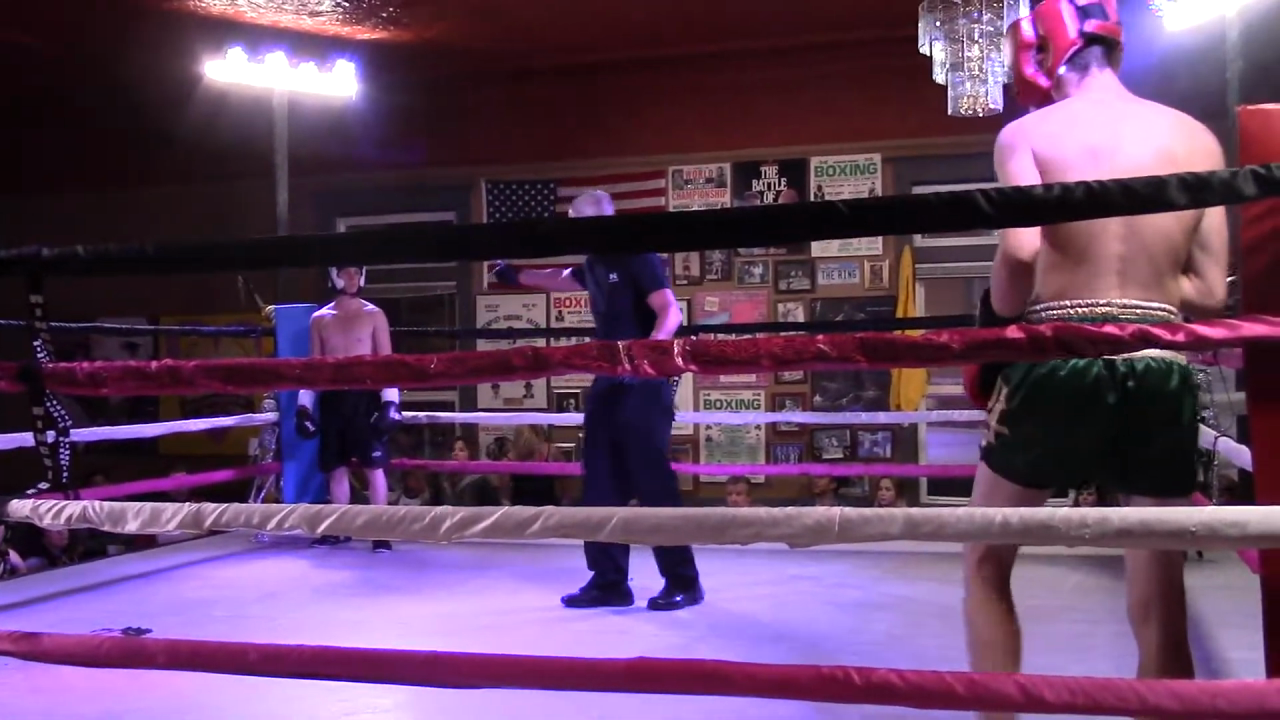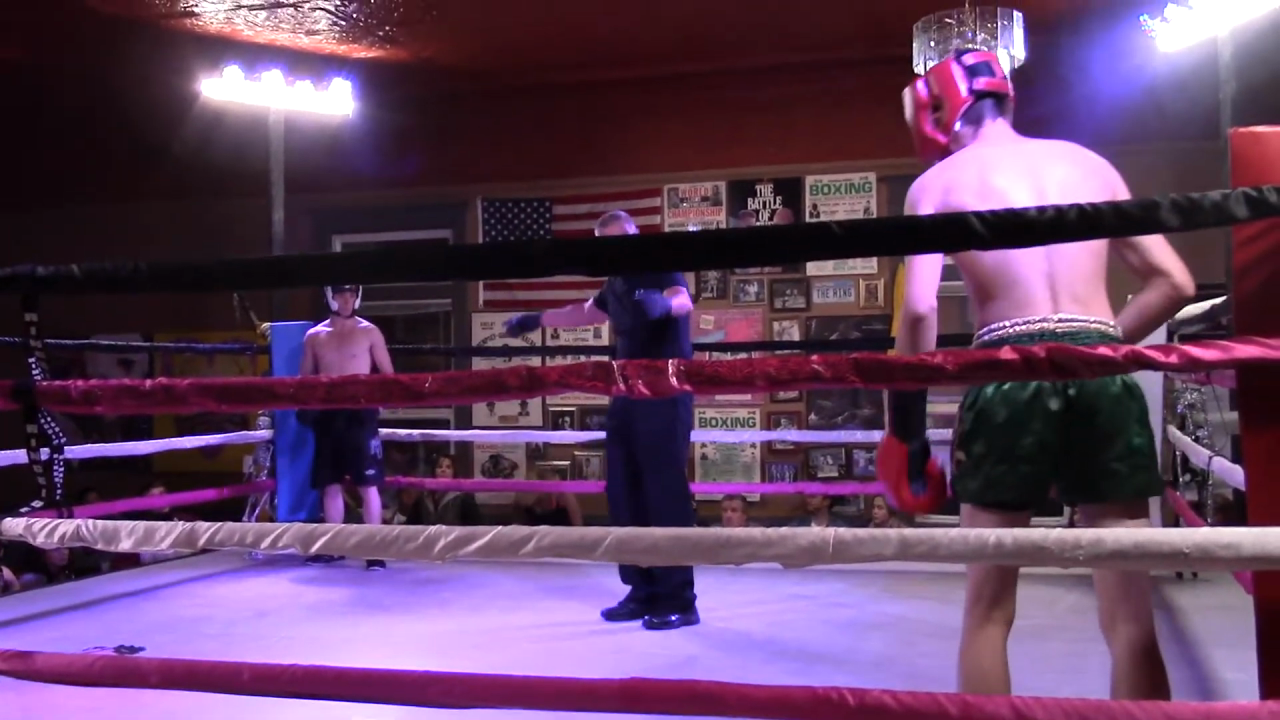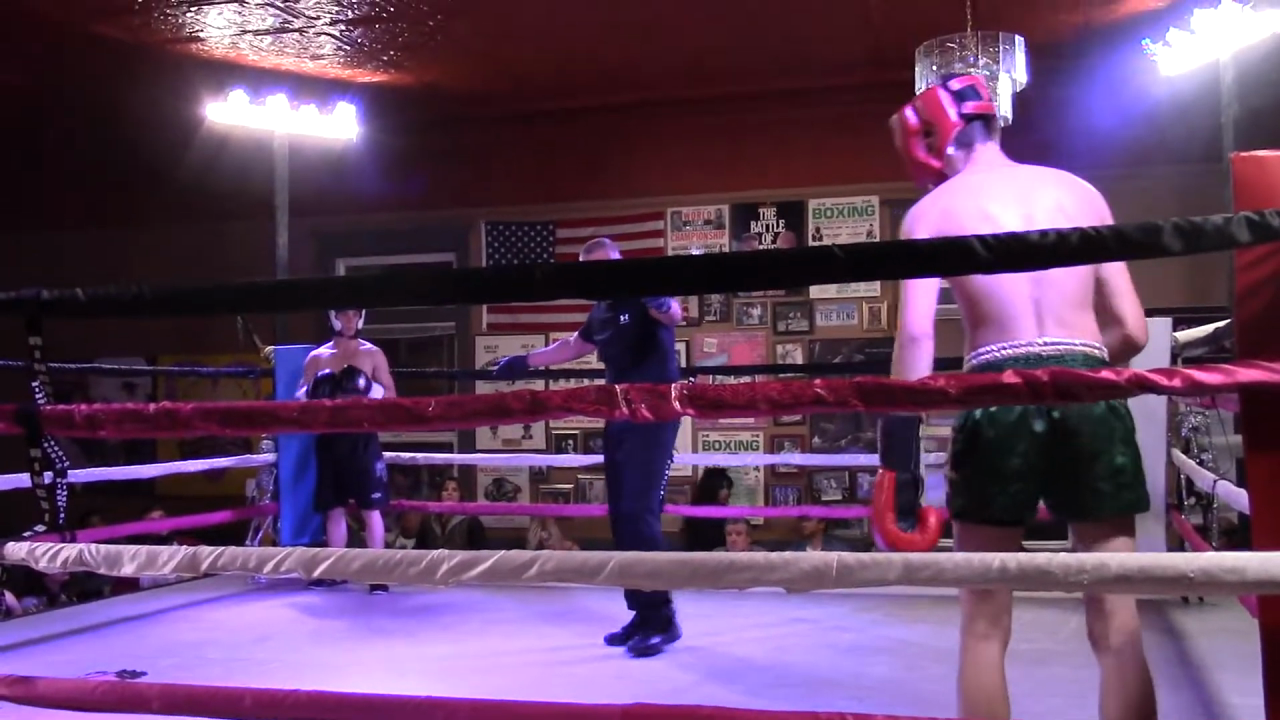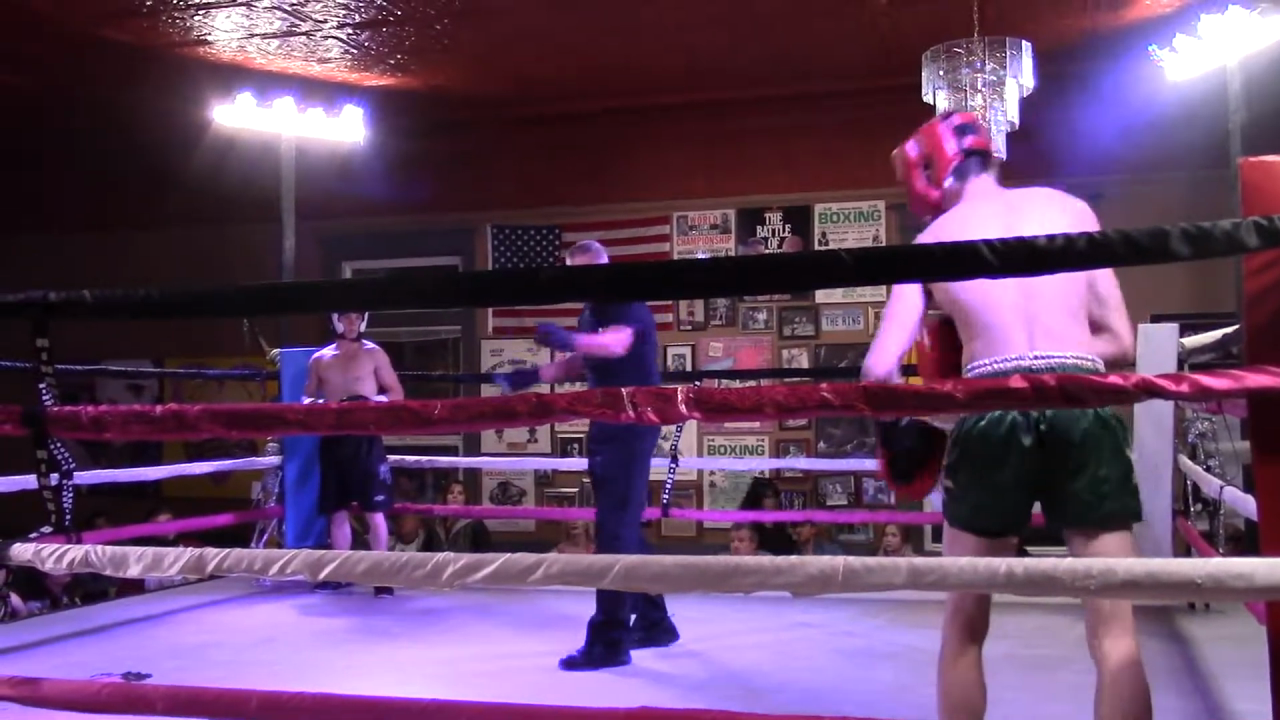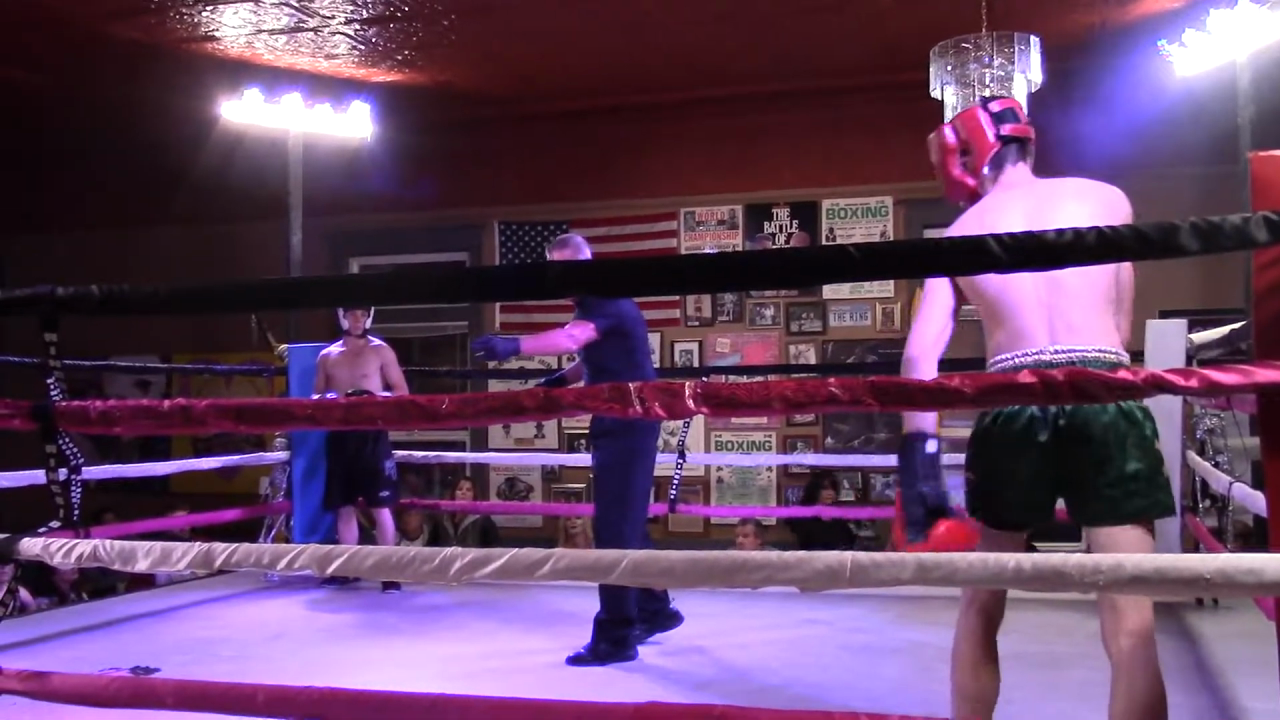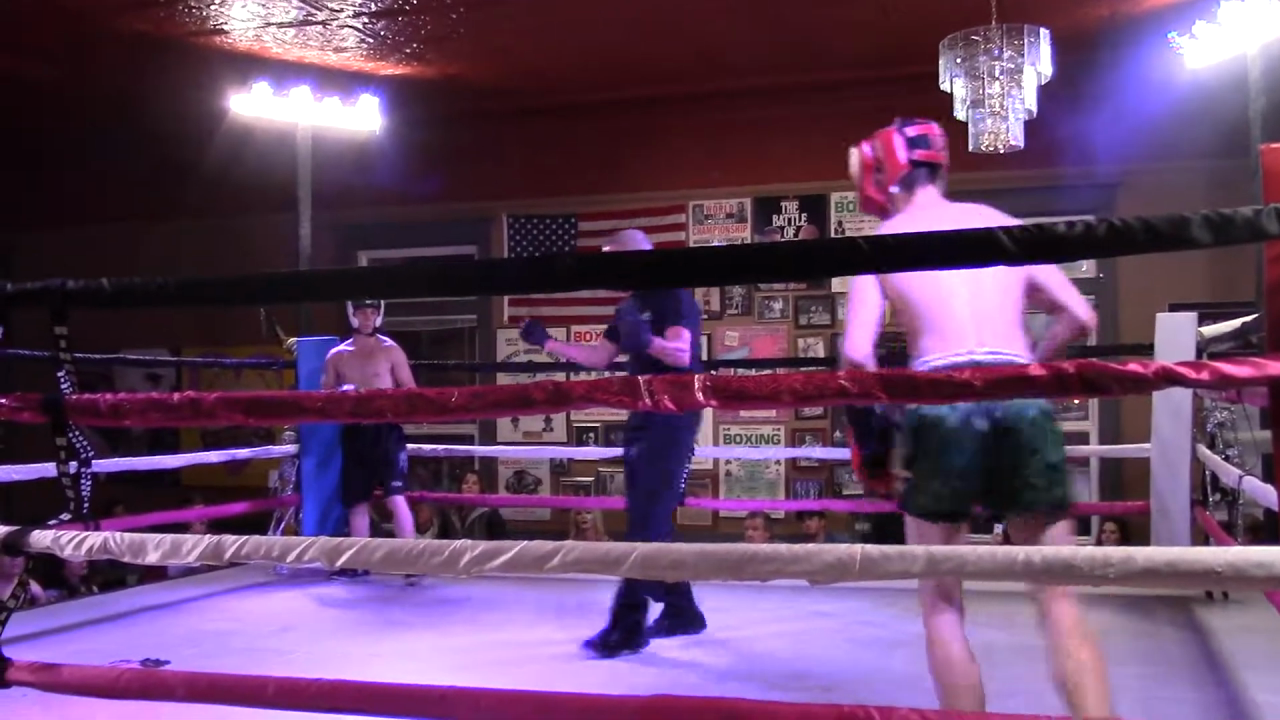
dt=0.5s
person 1, frame 1
left shoulder: (1031, 133)
right shoulder: (1195, 139)
left elbow: (1021, 252)
right elbow: (1210, 292)
left wrist: (1001, 326)
left hip: (1060, 368)
right hip: (1158, 373)
left knee: (986, 563)
right knee: (1160, 612)
person 1, frame 2
left shoulder: (937, 183)
right shoulder: (1091, 166)
left elbow: (919, 308)
right elbow: (1174, 283)
left wrist: (906, 421)
left hip: (1008, 382)
right hip: (1105, 380)
left knee: (988, 612)
right knee: (1130, 616)
person 1, frame 3
left shoulder: (930, 212)
right shoulder: (1081, 193)
left elbow: (916, 333)
right elbow: (1130, 330)
left wrist: (898, 452)
left hip: (999, 407)
right hip: (1091, 401)
left knee: (987, 630)
right knee: (1118, 632)
person 1, frame 4
left shoulder: (931, 243)
right shoulder: (1072, 211)
left elbow: (879, 370)
right elbow: (1120, 343)
left hip: (993, 417)
right hip: (1083, 409)
left knee: (964, 627)
right knee: (1115, 634)
person 1, frame 5
left shoulder: (959, 234)
right shoulder: (1106, 199)
left elbow: (921, 350)
right elbow: (1119, 331)
left wrist: (919, 464)
left hip: (1014, 411)
right hip: (1106, 401)
left knee: (980, 613)
right knee: (1130, 631)
person 1, frame 6
left shoulder: (881, 241)
right shoulder: (1005, 225)
left elbow: (856, 352)
right elbow: (1080, 318)
left wrist: (869, 422)
left hip: (943, 408)
right hip: (1022, 403)
left knee: (941, 610)
right knee: (1061, 605)
person 2, frame 1
left shoulder: (639, 258)
right shoulder: (594, 263)
left elbow: (671, 311)
right elbow: (561, 280)
right wrist: (516, 274)
left hip: (644, 382)
right hip: (609, 381)
left knee: (651, 480)
right knee: (601, 482)
left ankle: (683, 582)
right ankle: (608, 582)
person 2, frame 2
left shoulder: (660, 271)
right shoulder: (616, 284)
left elbow: (683, 302)
right elbow: (584, 313)
left wrist: (663, 303)
right wrist: (535, 319)
left hip: (665, 397)
right hip: (627, 396)
left knee: (667, 496)
right knee: (622, 494)
left ankle: (680, 602)
right ankle: (645, 593)
person 2, frame 3
left shoulder: (643, 299)
right shoulder: (600, 313)
left elbow: (673, 314)
right elbow: (571, 347)
left wrist: (663, 304)
right wrist: (525, 362)
left hip: (653, 418)
right hip: (619, 420)
left knee: (638, 514)
right knee: (624, 518)
left ankle: (658, 620)
right ankle: (649, 618)
person 2, frame 4
left shoulder: (627, 306)
right shoulder: (589, 314)
left elbow: (614, 344)
right elbow: (577, 362)
left wrist: (569, 338)
right wrist: (532, 375)
left hip: (633, 426)
right hip: (604, 426)
left knee: (615, 529)
right knee: (625, 527)
left ankle: (609, 641)
right ankle: (653, 621)
person 2, frame 5
left shoulder: (606, 302)
right shoulder: (591, 305)
left elbow: (569, 340)
left wrist: (512, 346)
right wrist: (562, 380)
left hip: (631, 422)
right hip: (613, 421)
left knee: (615, 525)
right knee: (624, 520)
left ankle: (615, 637)
right ankle: (654, 609)
person 2, frame 6
left shoulder: (674, 297)
right shoulder: (631, 305)
left elbow: (681, 355)
right elbow: (600, 357)
left wrist: (645, 339)
right wrist: (547, 342)
left hip: (672, 419)
right hip: (645, 417)
left knee: (647, 517)
right knee: (649, 517)
left ankle: (628, 626)
right ankle: (680, 609)
person 3, frame 1
left shoulder: (374, 315)
right shoulder: (319, 319)
left wrist: (390, 401)
right wrist: (304, 405)
left hip: (364, 397)
right hip: (331, 398)
left knee: (374, 466)
right knee: (336, 468)
person 3, frame 2
left shoulder: (369, 332)
right shoulder: (314, 336)
left elbow: (389, 375)
right elbow: (305, 377)
left hip: (359, 414)
right hip: (326, 415)
left knee: (368, 484)
right knee: (330, 484)
person 3, frame 3
left shoulder: (372, 354)
right shoulder: (316, 357)
left elbow: (391, 397)
right elbow: (300, 399)
left wrist: (367, 386)
right wrist: (313, 390)
left hip: (362, 437)
right hip: (329, 438)
left knee: (371, 508)
right knee: (333, 508)
person 3, frame 4
left shoulder: (374, 354)
right shoulder: (319, 359)
left elbow: (397, 394)
right elbow: (307, 397)
left wrist: (371, 402)
right wrist: (314, 405)
left hip: (365, 439)
right hip: (333, 440)
left knee: (374, 510)
right knee: (337, 511)
person 3, frame 5
left shoulder: (381, 351)
right shoulder: (327, 356)
left elbow: (402, 392)
right elbow: (316, 395)
left wrist: (374, 397)
right wrist: (325, 401)
left hip: (371, 435)
right hip: (339, 436)
left knee: (380, 507)
right knee: (344, 507)
person 3, frame 6
left shoulder: (391, 350)
right shoulder: (336, 356)
left elbow: (411, 392)
left hip: (386, 431)
right hip: (354, 433)
left knee: (395, 497)
right knee: (357, 503)
